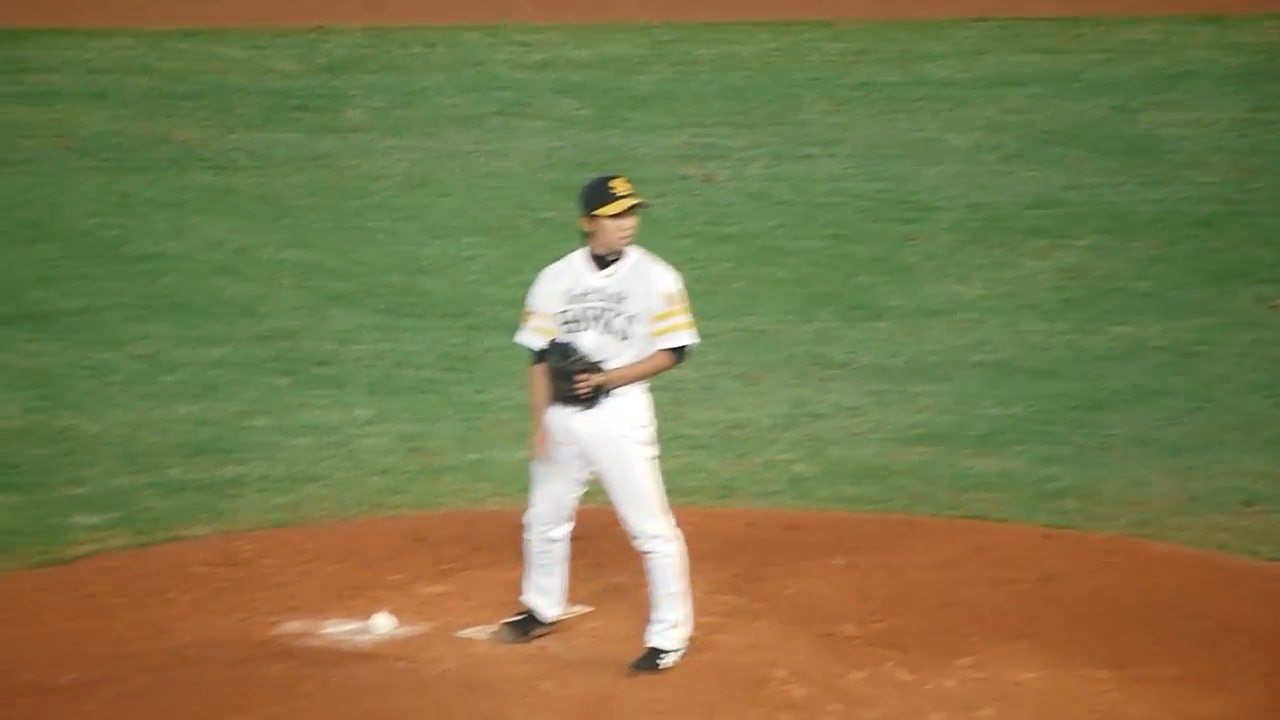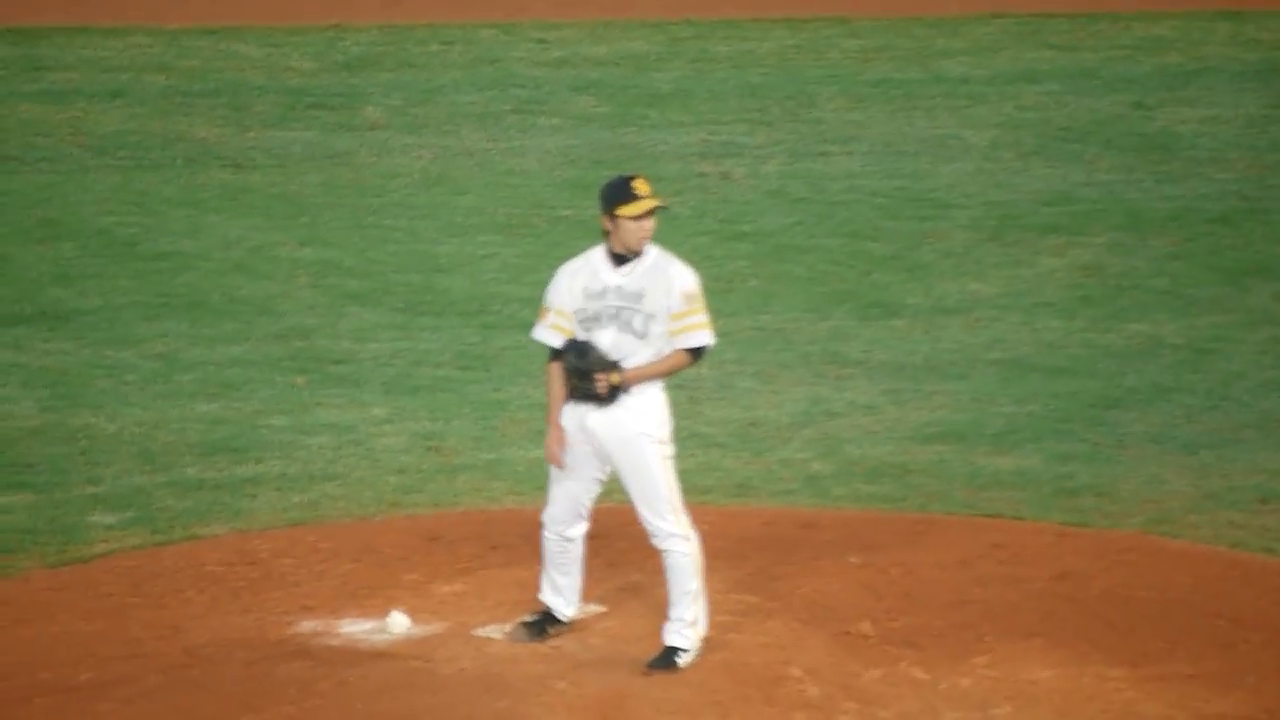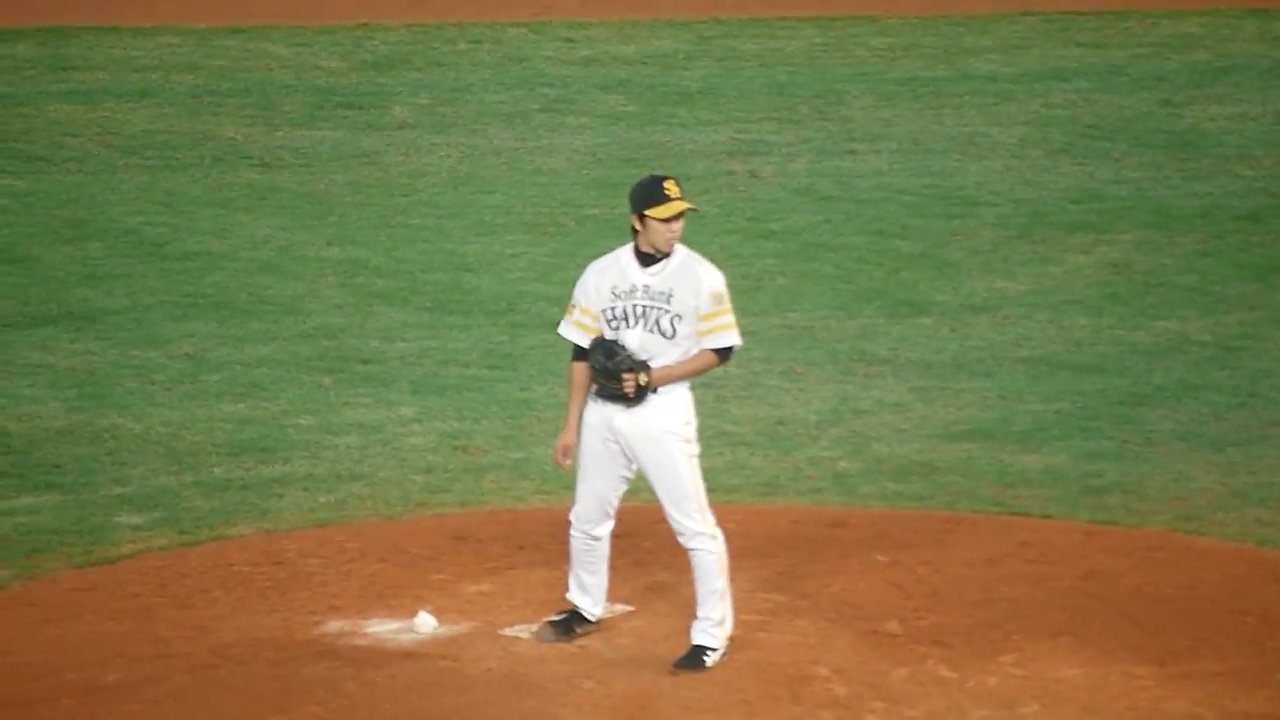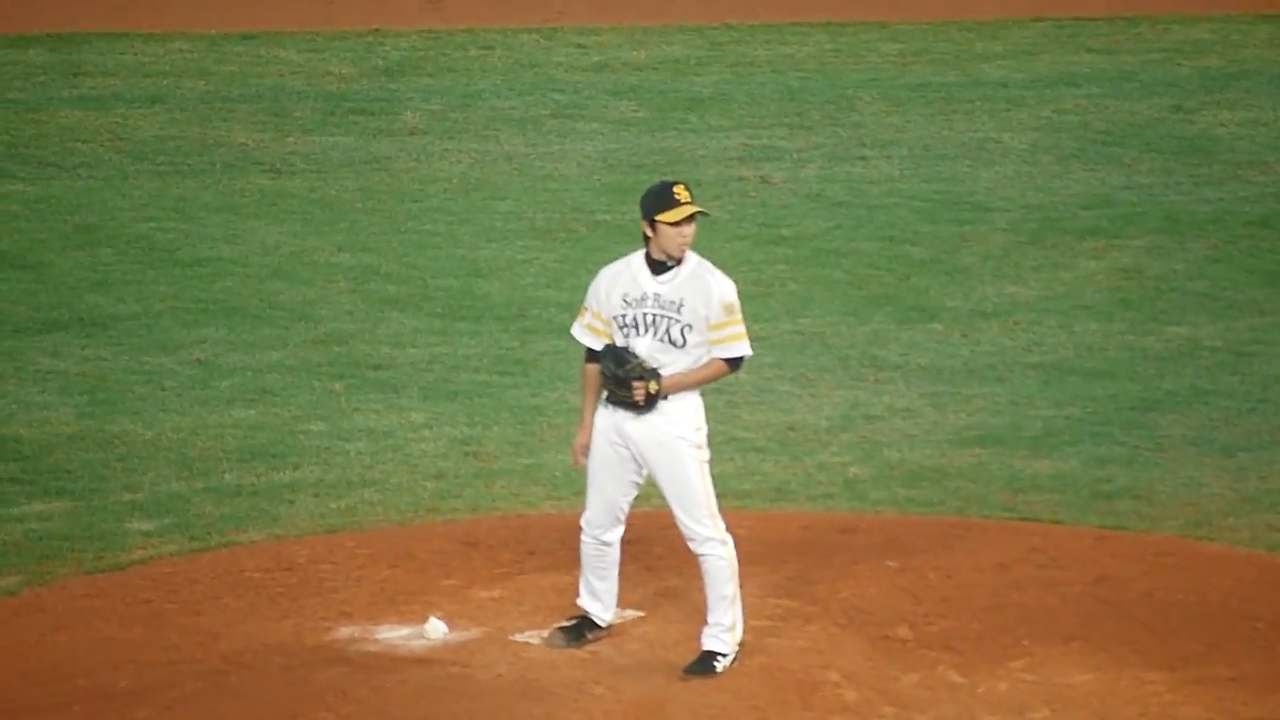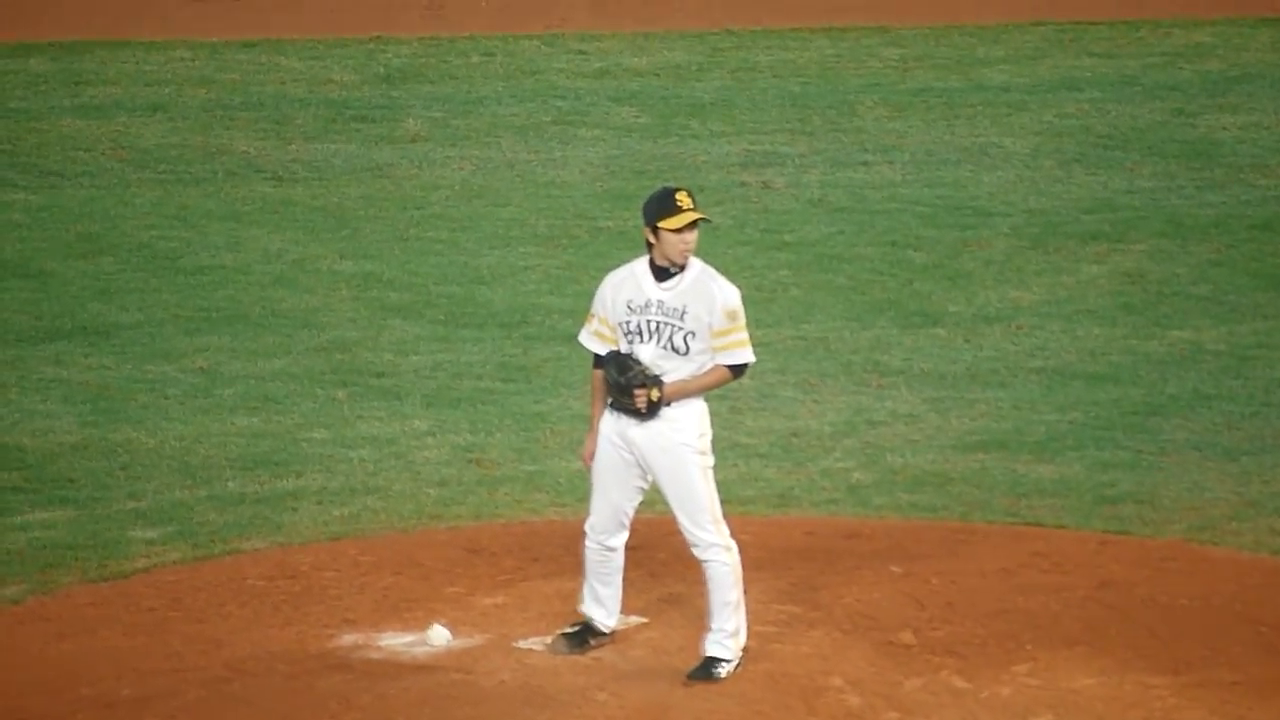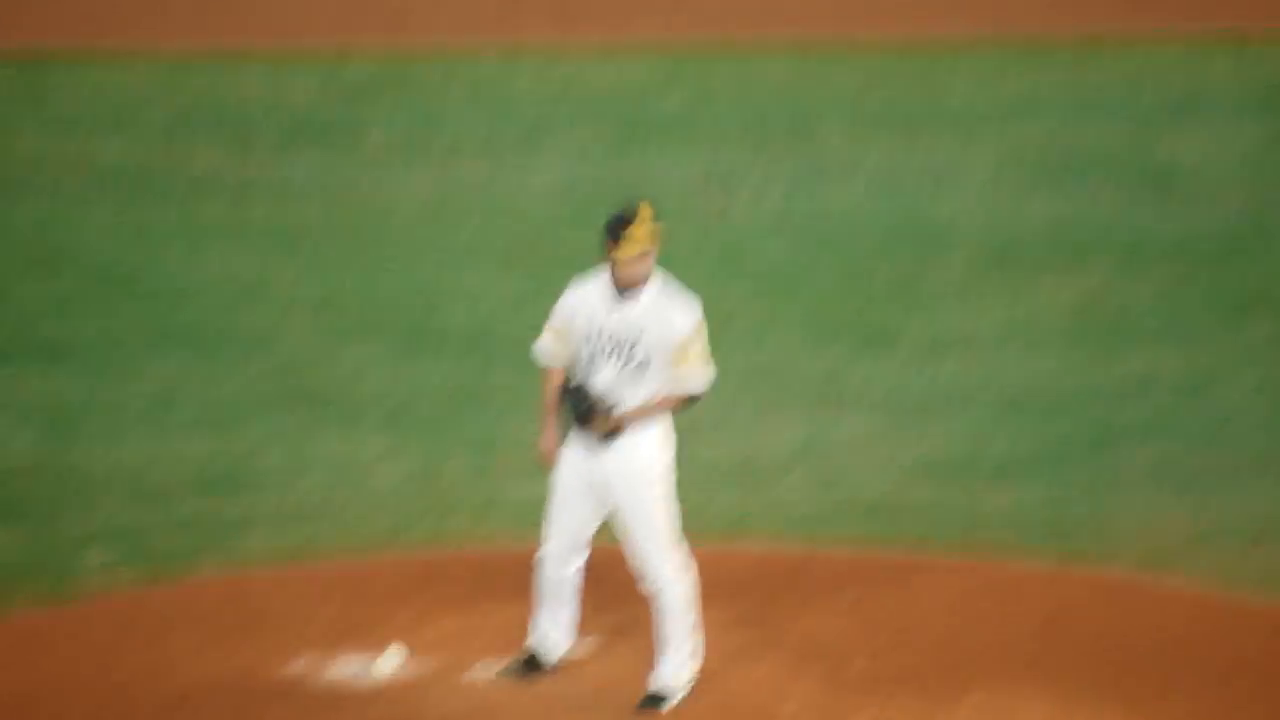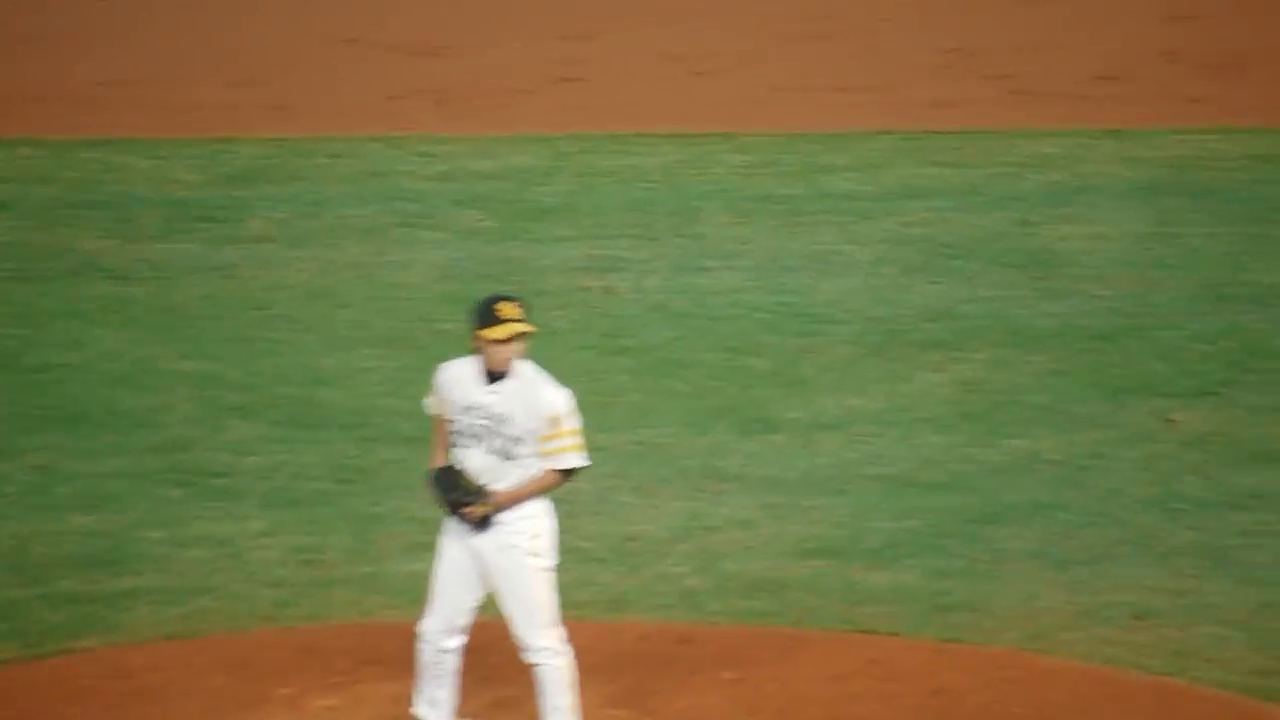
dt=0.2s
person 1, frame 1
left shoulder: (655, 276)
right shoulder: (555, 277)
left elbow: (674, 351)
right elbow: (540, 357)
left wrist: (608, 378)
right wrist: (539, 424)
left hip: (621, 414)
right hip: (561, 413)
left knee: (651, 527)
right knee: (544, 520)
left ankle: (669, 634)
right ankle: (541, 609)
person 1, frame 2
left shoulder: (673, 275)
right shoulder: (573, 274)
left elbow: (691, 350)
right elbow: (558, 354)
left wrist: (627, 376)
right wrist: (555, 424)
left hip: (638, 412)
right hip: (578, 412)
left knee: (668, 526)
right knee: (561, 519)
left ankle: (685, 632)
right ankle: (558, 609)
person 1, frame 3
left shoulder: (702, 275)
right shoulder: (600, 273)
left elbow: (718, 350)
right elbow: (582, 352)
left wrist: (654, 376)
right wrist: (572, 423)
left hip: (664, 411)
right hip: (603, 411)
left knee: (695, 526)
right knee: (588, 518)
left ankle: (712, 632)
right ankle: (585, 609)
person 1, frame 4
left shoulder: (713, 284)
right shoulder: (612, 278)
left elbow: (729, 359)
right elbow: (594, 354)
left wrist: (664, 384)
right wrist: (585, 423)
left hip: (675, 418)
right hip: (613, 416)
left knee: (705, 531)
right knee: (599, 524)
left ankle: (722, 639)
right ankle: (596, 615)
person 1, frame 5
left shoulder: (717, 291)
right shoulder: (616, 283)
left elbow: (732, 365)
right elbow: (601, 358)
left wrist: (668, 391)
right wrist: (594, 427)
left hip: (679, 423)
right hip: (619, 422)
left knee: (708, 535)
right knee: (602, 529)
left ankle: (725, 644)
right ankle: (598, 620)
person 1, frame 6
left shoulder: (677, 313)
right shoulder: (578, 300)
left elbow: (690, 387)
right elbow: (555, 361)
left wrist: (624, 417)
right wrist: (548, 424)
left hip: (637, 449)
right hip: (582, 445)
left knee: (662, 564)
right knee: (558, 552)
left ankle: (677, 671)
right ankle: (548, 646)
person 1, frame 7
left shoulder: (545, 395)
right shoulder: (450, 376)
left elbow: (564, 468)
left wrist: (497, 500)
right wrist: (437, 464)
left hip: (517, 525)
right hip: (463, 525)
left knee: (541, 638)
right knee: (438, 630)
